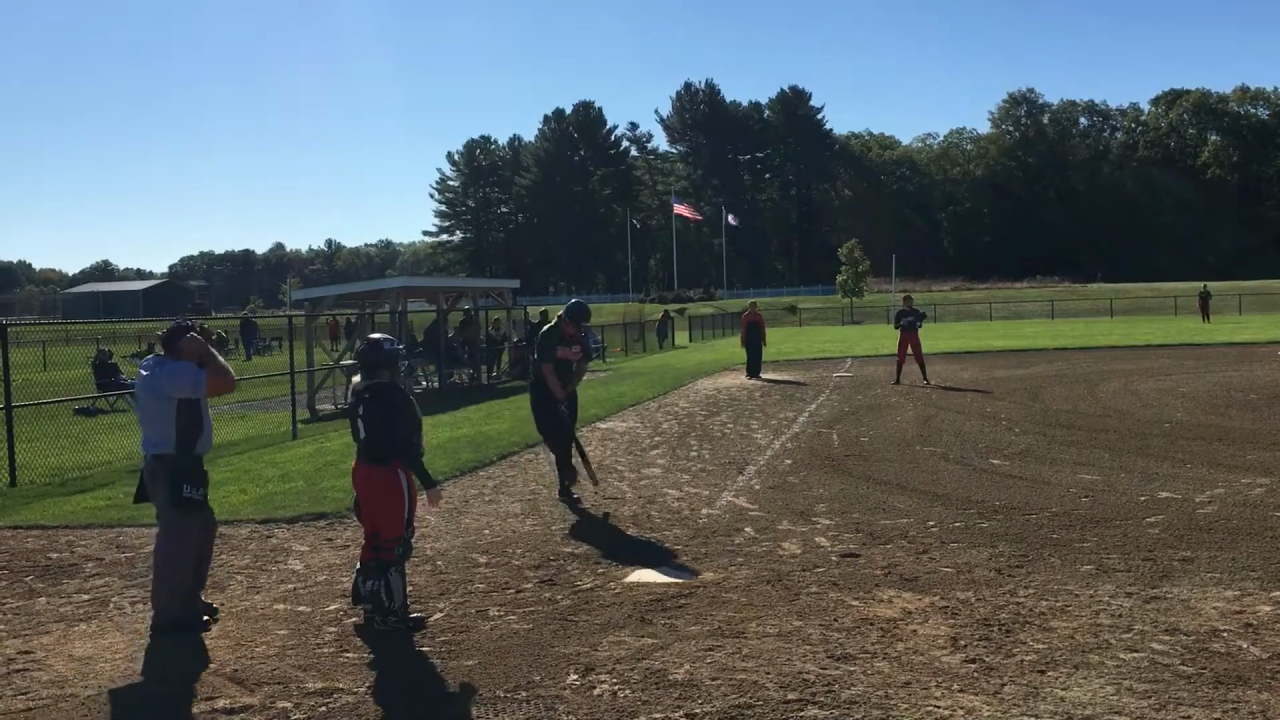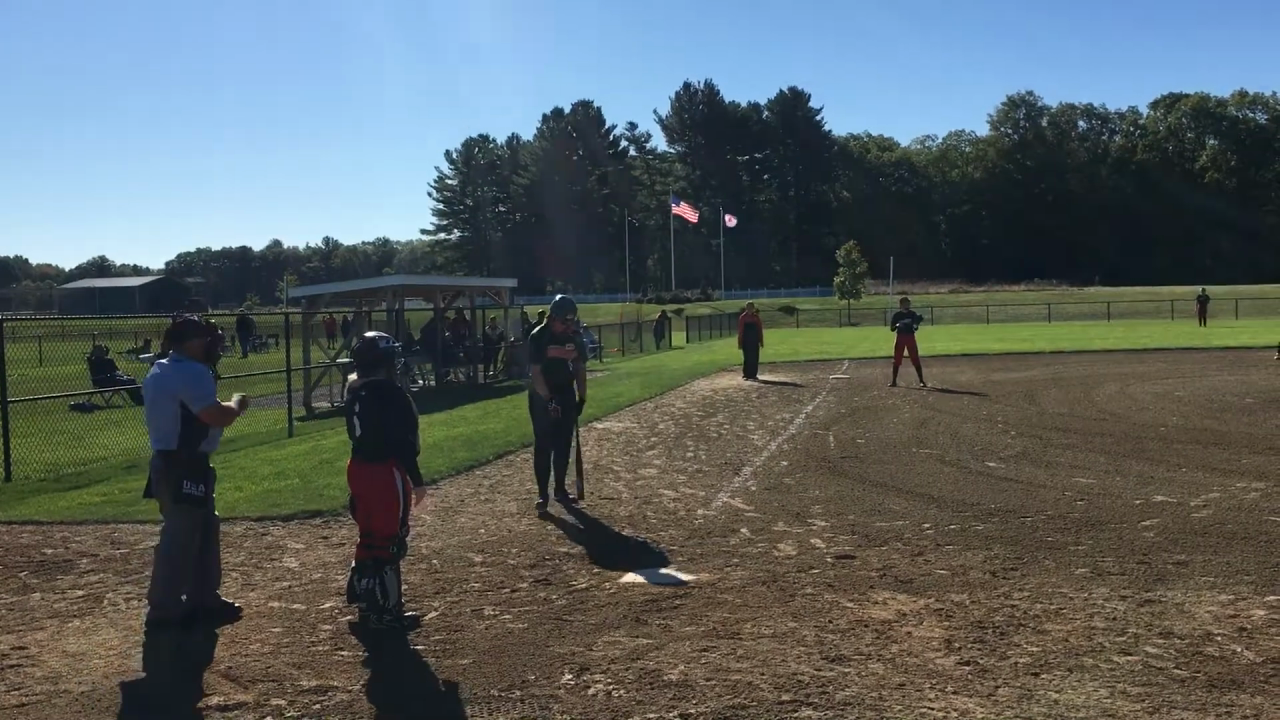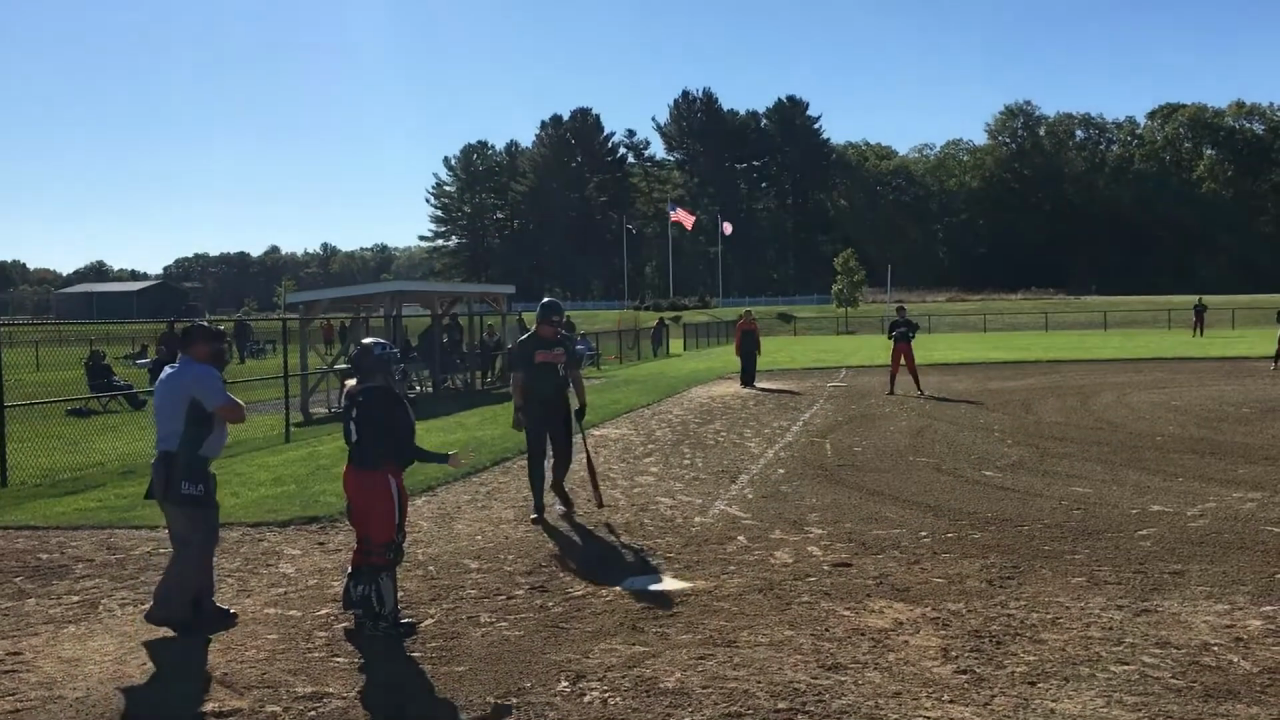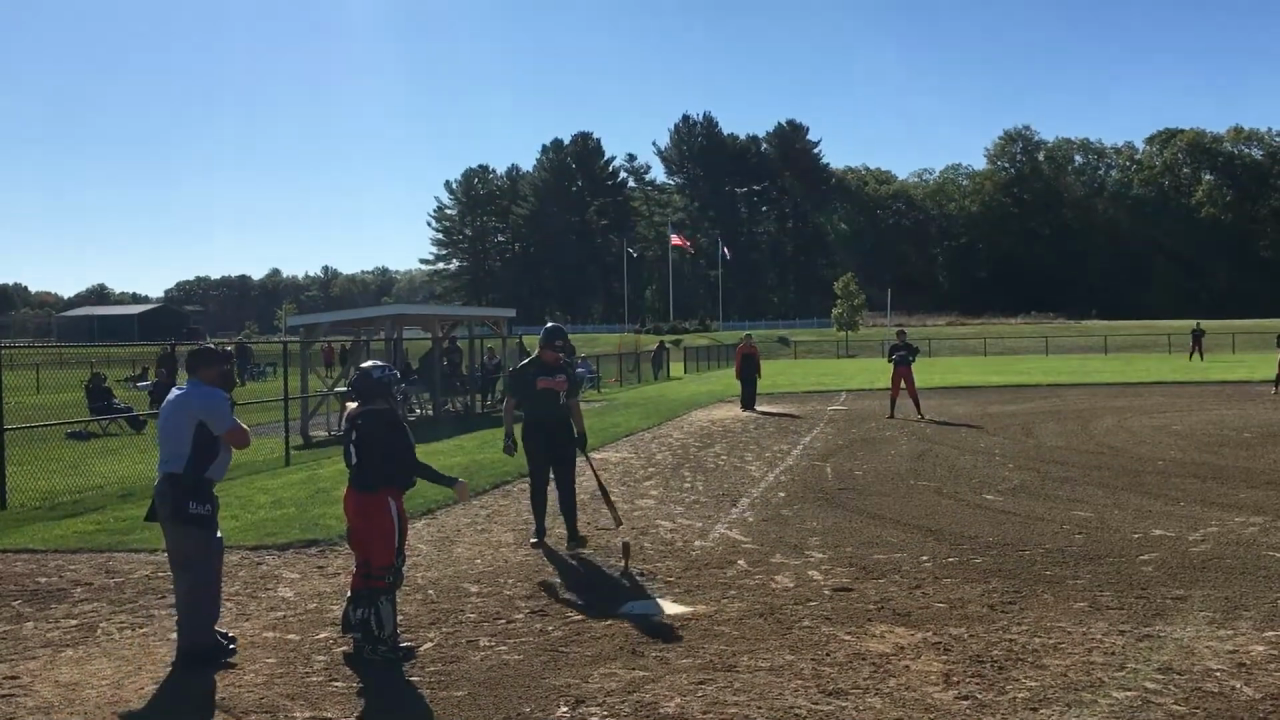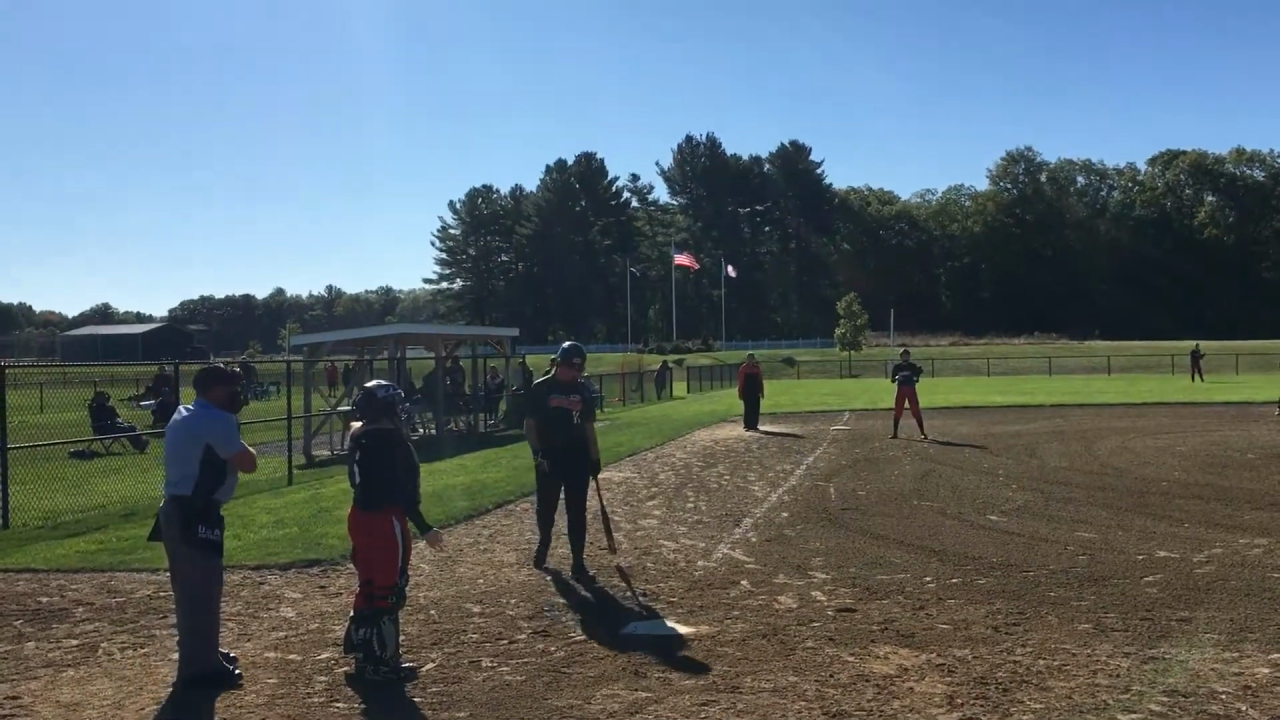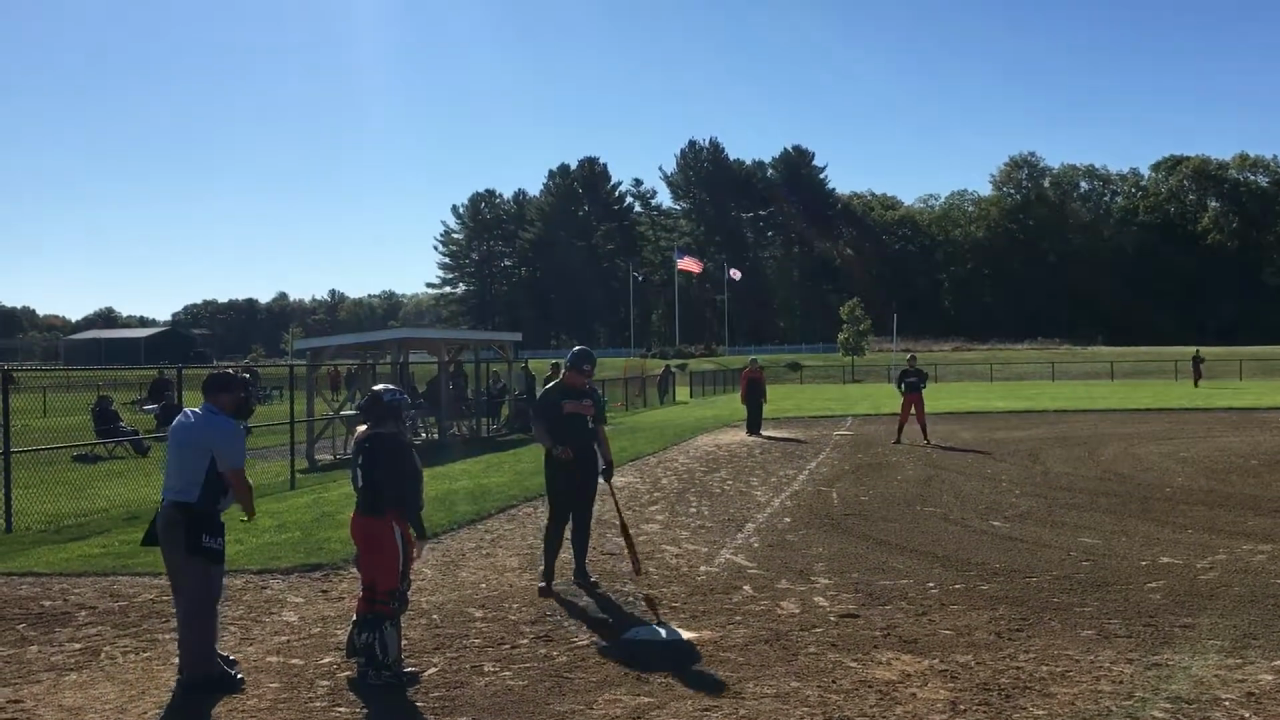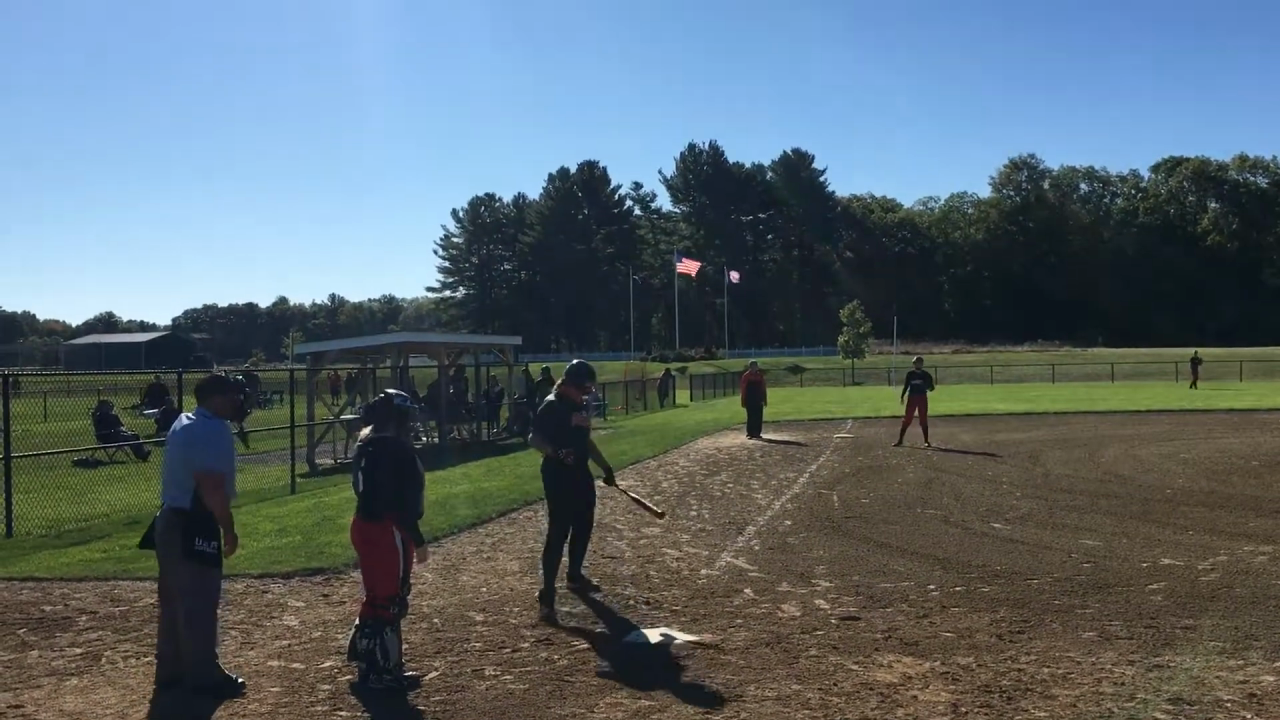
dt=0.3s
person 1, frame 1
left shoulder: (151, 368)
right shoulder: (178, 372)
right elbow: (226, 382)
right wrist: (206, 349)
left hip: (165, 465)
right hip: (176, 470)
left knee: (201, 529)
right knee: (177, 540)
left ankle: (187, 600)
right ankle: (170, 614)
person 1, frame 2
left shoulder: (162, 369)
right shoulder: (191, 372)
right elbow: (216, 416)
right wrist: (237, 404)
left hip: (173, 463)
right hip: (183, 468)
left knee: (205, 530)
right knee: (180, 538)
left ankle: (204, 599)
right ankle: (164, 609)
person 1, frame 3
left shoulder: (172, 374)
right shoulder: (201, 375)
right elbow: (235, 414)
right wrist: (229, 400)
left hip: (174, 468)
right hip: (184, 471)
left knee: (193, 540)
right knee: (198, 540)
left ankle: (199, 606)
right ankle: (168, 606)
person 1, frame 4
left shoulder: (178, 397)
right shoulder: (209, 397)
right elbow: (241, 440)
right wrist: (232, 421)
left hip: (175, 490)
right hip: (190, 494)
left knee: (188, 565)
right knee: (203, 565)
left ankle: (198, 634)
right ankle: (196, 642)
person 1, frame 5
left shoulder: (182, 416)
right shoulder: (217, 420)
right elbow: (248, 464)
right wrist: (242, 448)
left hip: (177, 511)
right hip: (196, 516)
left knee: (192, 588)
right knee: (201, 590)
left ankle: (201, 654)
right ankle: (199, 667)
person 1, frame 6
left shoulder: (184, 419)
right shoulder: (225, 428)
right elbow: (237, 482)
right wrist: (249, 507)
left hip: (172, 516)
right hip: (197, 522)
left knee: (191, 594)
right knee: (201, 596)
left ankle: (199, 659)
right ankle: (201, 672)
person 1, frame 7
left shoulder: (184, 423)
right shoulder: (214, 430)
right elbow: (210, 485)
right wrist: (229, 530)
left hip: (170, 521)
right hip: (193, 527)
left knee: (175, 599)
right knee: (199, 602)
left ankle: (172, 669)
right ankle: (204, 676)
person 2, frame 1
left shoulder: (359, 393)
right shoulder: (393, 395)
left elbow: (363, 436)
right elbow: (406, 445)
right wrist: (428, 483)
left hip: (365, 470)
right hip: (390, 474)
left knee: (375, 539)
right knee: (394, 543)
left ankle: (372, 604)
right ankle: (391, 612)
person 2, frame 2
left shoulder: (355, 390)
right shoulder: (390, 393)
left elbow: (358, 433)
right elbow: (401, 441)
right wrist: (416, 480)
left hip: (360, 468)
right hip: (385, 472)
left knee: (370, 537)
right knee: (389, 540)
left ankle: (367, 602)
right ankle: (385, 610)
person 2, frame 3
left shoulder: (353, 395)
right shoulder: (386, 398)
right elbow: (403, 447)
right wrist: (445, 457)
left hip: (356, 474)
right hip: (381, 478)
left knee: (367, 543)
right knee: (386, 547)
left ankle: (364, 609)
right ankle: (382, 617)
person 2, frame 4
left shoulder: (354, 418)
right shoulder: (386, 421)
right elbow: (409, 465)
right wrist: (451, 482)
left hip: (357, 497)
right hip: (382, 500)
left knee: (366, 566)
right knee: (386, 569)
left ankle: (362, 632)
right ankle: (381, 640)
person 2, frame 5
left shoulder: (360, 437)
right shoulder: (391, 440)
right elbow: (402, 490)
right wrist: (425, 528)
left hip: (361, 516)
right hip: (385, 521)
left knee: (370, 587)
right knee: (389, 591)
left ankle: (365, 654)
right ankle: (381, 662)
person 2, frame 6
left shoulder: (365, 441)
right shoulder: (394, 444)
right elbow: (404, 494)
right wrist: (420, 534)
left hip: (364, 520)
right hip: (387, 525)
left knee: (372, 592)
right knee: (390, 596)
left ankle: (367, 658)
right ankle: (383, 667)
person 2, frame 7
left shoulder: (367, 445)
right shoulder: (396, 449)
right elbow: (404, 501)
right wrist: (418, 540)
left hip: (364, 526)
right hip: (385, 530)
left knee: (375, 597)
right knee: (391, 601)
left ankle: (367, 662)
right ankle: (382, 671)
person 3, frame 1
left shoulder: (581, 338)
right shoulder: (548, 335)
left elbow: (581, 368)
right elbow: (547, 371)
left wrist: (568, 392)
right wrist: (560, 399)
left hip: (566, 392)
right hip: (543, 390)
left knee: (566, 438)
right knee: (548, 431)
left ankle: (565, 488)
right ankle: (567, 469)
person 3, frame 2
left shoulder: (575, 337)
right shoulder: (539, 337)
left elbow: (580, 368)
right elbow: (535, 373)
left wrist: (581, 398)
right wrist: (549, 400)
left hip: (566, 395)
right hip: (542, 397)
left knee: (564, 444)
right knee: (544, 445)
left ankle: (560, 488)
right ankle: (542, 494)
person 3, frame 3
left shoulder: (565, 342)
right shoulder: (525, 344)
left elbow: (575, 375)
right elbow: (517, 380)
left wrist: (582, 404)
right wrist: (519, 410)
left hip: (559, 404)
right hip: (534, 406)
left knee: (564, 452)
right knee: (536, 456)
left ankle: (558, 484)
right ankle: (538, 505)
person 3, frame 4
left shoulder: (567, 368)
right shoulder: (525, 370)
left elbow: (573, 403)
right elbow: (510, 404)
left wrist: (581, 433)
right wrist: (509, 435)
left hip: (563, 431)
right hip: (535, 433)
left knee: (566, 483)
right knee: (539, 483)
left ankle: (572, 534)
right ankle: (539, 529)
person 3, frame 5
left shoulder: (583, 391)
right shoulder: (541, 388)
left elbow: (588, 426)
right elbow: (529, 425)
left wrist: (595, 458)
right wrist: (537, 453)
left hip: (578, 456)
right hip: (549, 457)
left knee: (577, 511)
right knee: (546, 506)
left ankle: (578, 564)
right ankle: (544, 541)
person 3, frame 6
left shoulder: (592, 394)
right shoulder: (551, 393)
left elbow: (599, 430)
right elbow: (538, 430)
left wrist: (607, 460)
right wrist: (554, 447)
left hip: (587, 462)
right hip: (559, 463)
left knee: (583, 518)
right knee: (558, 518)
left ankle: (580, 569)
right ankle: (547, 573)
person 3, frame 7
left shoulder: (578, 405)
right shoulder: (553, 405)
right elbow: (535, 439)
left wrist: (605, 466)
right wrist: (557, 452)
left hip: (580, 472)
right hip: (558, 473)
left knee: (583, 526)
right knee: (559, 531)
left ankle: (574, 574)
right ankle: (546, 594)
